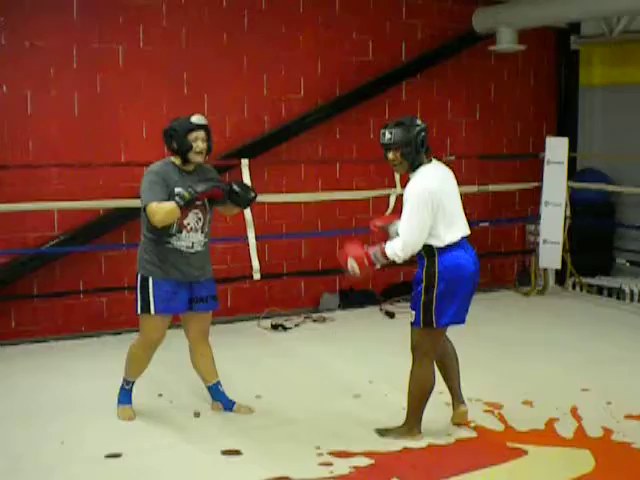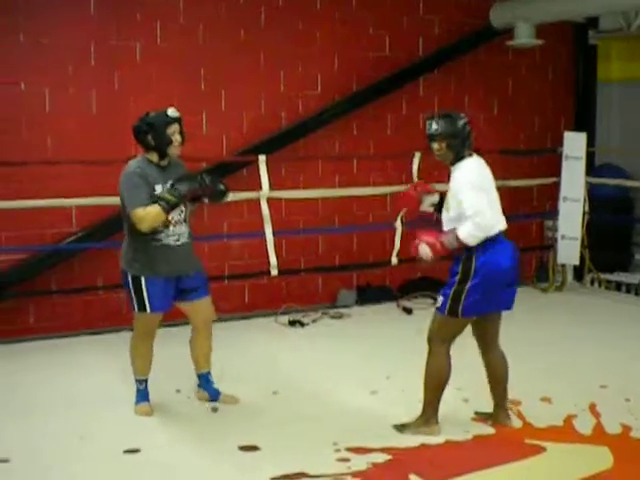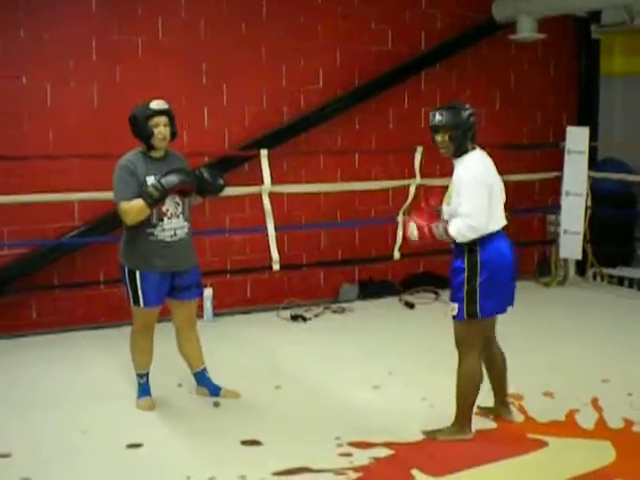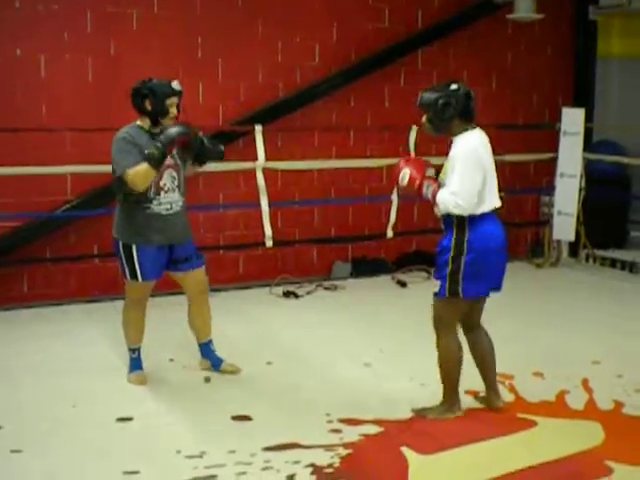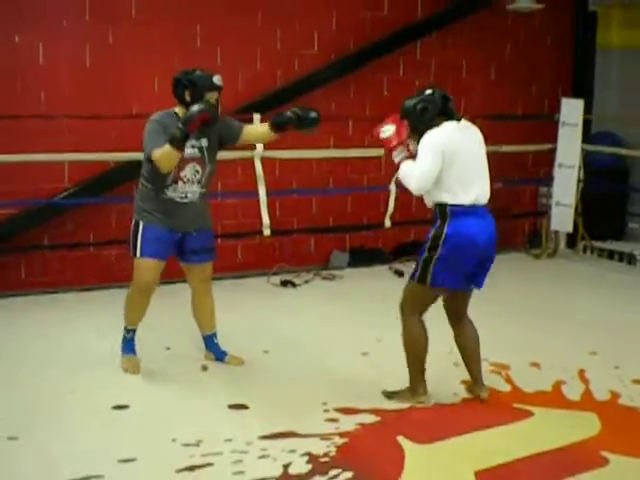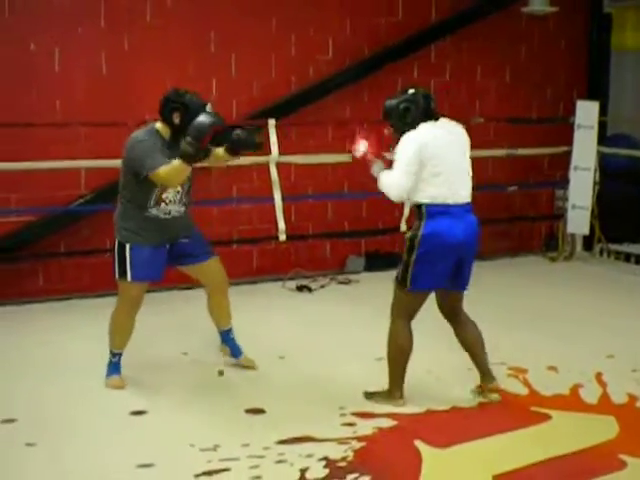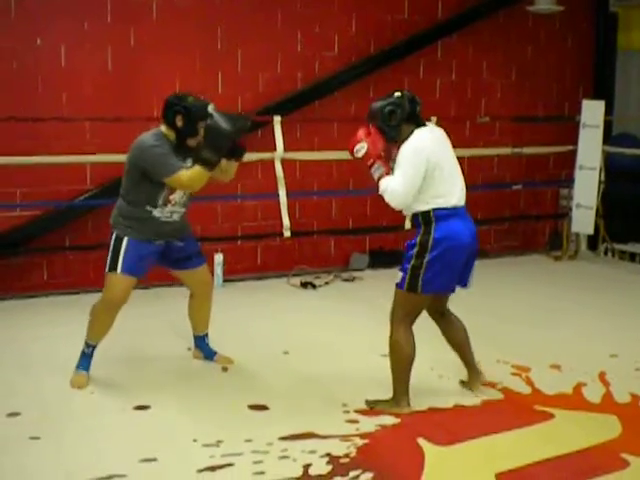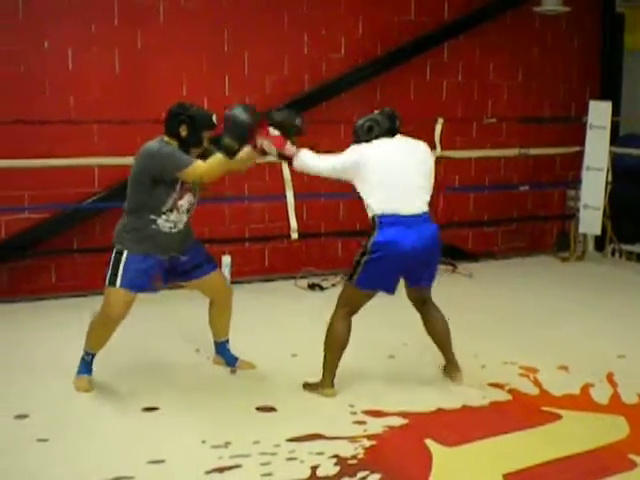
dt=0.5s
person 1, frame 1
left shoulder: (421, 185)
right shoulder: (441, 171)
left elbow: (410, 243)
left wrist: (369, 256)
right wrist: (396, 226)
left hip: (442, 267)
right hip: (463, 258)
left knee: (421, 352)
right knee: (436, 335)
left ankle: (411, 426)
right ankle: (458, 402)
person 1, frame 2
left shoulder: (466, 175)
right shoulder: (473, 166)
left elbow: (481, 223)
left wrist: (442, 243)
right wrist: (434, 201)
left hip: (479, 262)
right hip: (499, 255)
left knee: (438, 341)
right knee: (488, 342)
left ankle: (428, 418)
right ankle: (501, 411)
person 1, frame 3
left shoulder: (470, 170)
right shoulder: (477, 161)
left elbow: (472, 226)
left wrist: (432, 228)
right wrist: (446, 211)
left hip: (480, 258)
right hip: (495, 252)
left knee: (468, 346)
right knee: (485, 338)
left ankle: (462, 426)
right ankle: (502, 406)
person 1, frame 4
left shoulder: (467, 147)
right shoulder: (473, 139)
left elbow: (460, 202)
left wrist: (424, 186)
right wrist: (432, 177)
left hip: (468, 238)
right hip: (486, 233)
left knee: (444, 325)
right knee: (470, 322)
left ankle: (450, 404)
right ankle: (492, 394)
person 1, frame 5
left shoulder: (437, 137)
right shoulder: (471, 131)
left elbow: (418, 184)
left wrist: (399, 151)
right wrist: (412, 144)
left hip: (455, 230)
right hip: (484, 227)
left knee: (410, 310)
right knee: (457, 313)
left ankle: (418, 388)
right ankle: (479, 385)
person 1, frame 6
left shoulder: (415, 139)
right shoulder: (456, 131)
left elbow: (397, 191)
left wrist: (371, 160)
left hip: (433, 230)
right hip: (466, 225)
left knee: (401, 315)
right knee: (453, 311)
left ankle: (394, 391)
right ankle: (488, 379)
person 1, frame 7
left shoulder: (415, 146)
right shoulder: (433, 133)
left elbow: (397, 197)
left wrist: (374, 159)
right wrist: (379, 154)
left hip: (438, 235)
right hip: (462, 229)
left knee: (401, 320)
right knee: (438, 309)
left ankle: (400, 400)
right ankle: (473, 374)
person 1, frame 8
left shoulder: (363, 154)
right shoulder: (422, 149)
left elbow: (321, 165)
left wrist: (282, 148)
left hip: (388, 238)
right hip: (426, 234)
left knee: (344, 311)
right knee: (424, 303)
left ankle: (326, 382)
right ankle: (452, 365)
person 2, frame 1
left shoulder: (206, 173)
right shoulder: (158, 173)
left elbow: (225, 207)
right elbow: (157, 216)
left wrist: (239, 196)
right wrist: (192, 193)
left hip: (198, 271)
right hip: (160, 271)
left knee: (200, 336)
right knee: (151, 337)
left ankle: (219, 397)
right ankle: (125, 392)
person 2, frame 2
left shoulder: (177, 166)
right shoulder: (135, 173)
right elbow: (144, 221)
left wrist: (204, 191)
right wrist: (176, 193)
left hip: (184, 263)
right hip: (146, 268)
left knee: (205, 320)
right knee: (145, 331)
left ankle: (206, 386)
right ankle: (141, 391)
person 2, frame 3
left shoulder: (178, 160)
right shoulder: (129, 165)
right elbow: (128, 215)
left wrist: (204, 188)
right wrist: (160, 189)
left hip: (183, 259)
right hip: (145, 262)
left knee: (187, 322)
right knee: (144, 325)
left ankle: (204, 382)
right ankle: (143, 386)
person 2, frame 4
left shoulder: (172, 133)
right shoulder: (127, 138)
left elbow: (183, 171)
right elbow: (137, 181)
left wrist: (201, 155)
right wrist: (161, 148)
left hip: (177, 232)
right hip: (140, 235)
left knee: (199, 288)
right knee: (137, 298)
left ankle: (208, 355)
right ankle: (135, 361)
person 2, frame 5
left shoulder: (216, 124)
right shoulder: (159, 123)
left elbow: (254, 133)
right elbow: (162, 163)
left wrist: (286, 121)
right wrist: (184, 130)
left hip: (194, 220)
right hip: (154, 217)
left knee: (202, 282)
right knee: (144, 282)
left ankle: (212, 347)
right ankle: (129, 343)
person 2, frame 6
left shoulder: (185, 138)
right shoulder: (142, 142)
left elbow: (215, 157)
right elbow: (168, 178)
left wrist: (234, 145)
right wrist: (194, 145)
left hip: (179, 229)
right hip: (139, 235)
left knee: (218, 279)
right knee: (129, 302)
left ankle: (230, 346)
right ankle: (113, 364)
person 2, frame 7
left shoulder: (191, 143)
right shoulder: (149, 147)
left elbow: (225, 175)
right elbow: (189, 183)
left wrist: (233, 148)
right wrist: (212, 149)
left hip: (174, 231)
right hip: (134, 232)
left knee: (204, 285)
right knee: (113, 298)
left ankle: (202, 347)
right ankle: (84, 359)
person 2, frame 8
left shoulder: (186, 153)
right shoulder: (156, 153)
left elbow: (234, 164)
right elbow: (207, 174)
right wrist: (233, 140)
left hip: (179, 244)
right hip: (138, 246)
left knee: (222, 291)
right knee: (111, 313)
left ankle: (223, 353)
right ankle: (86, 363)
